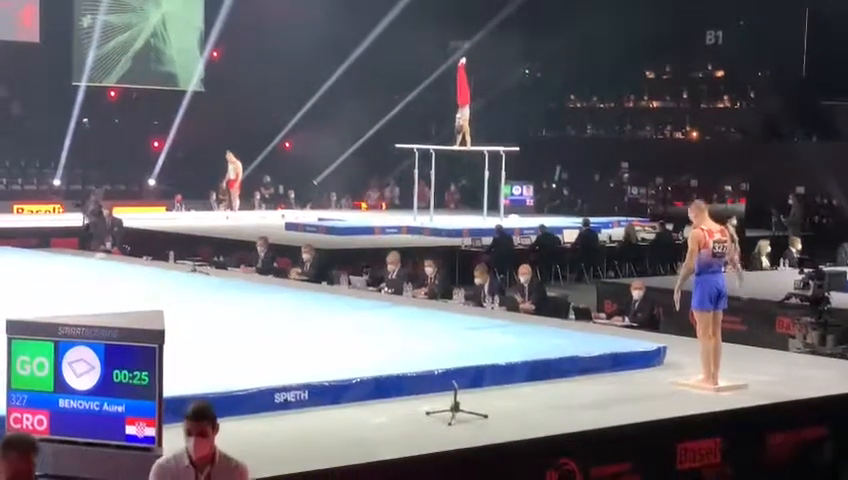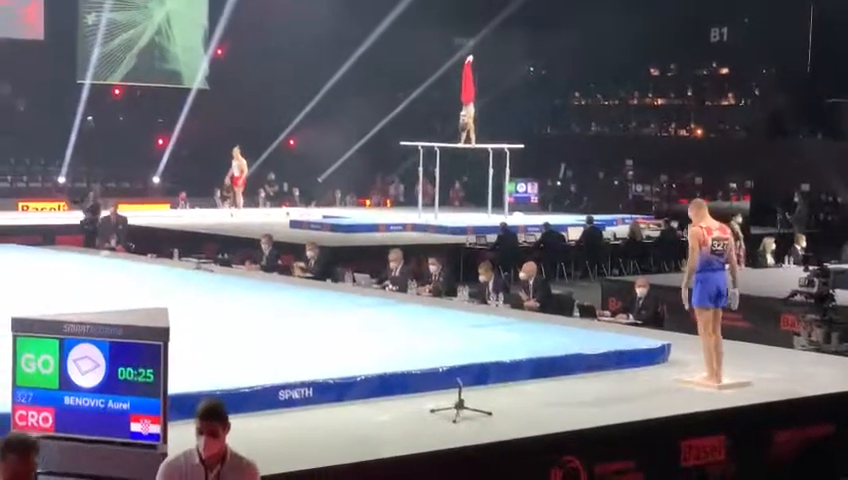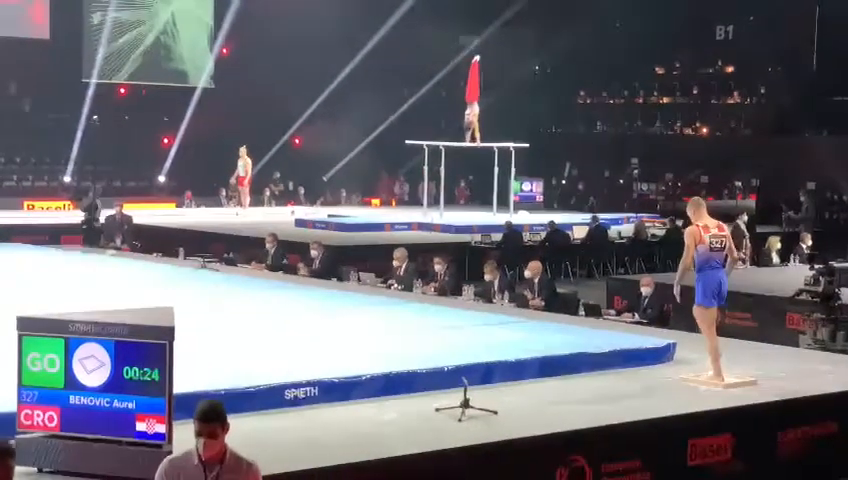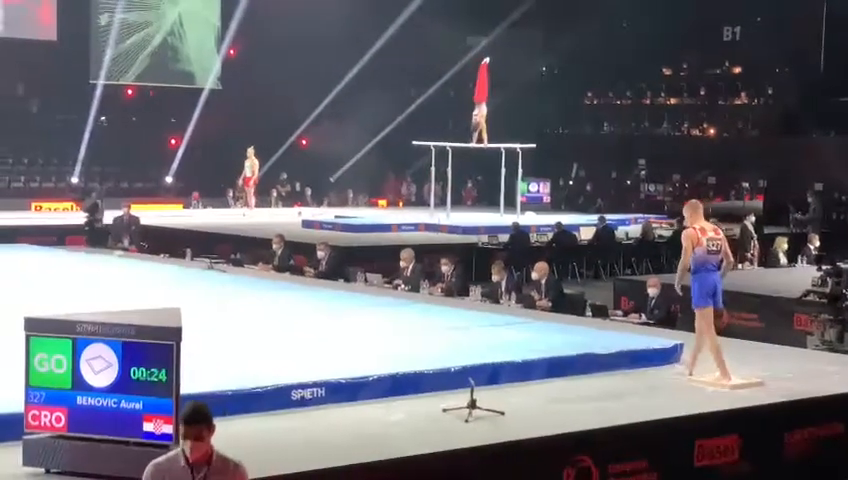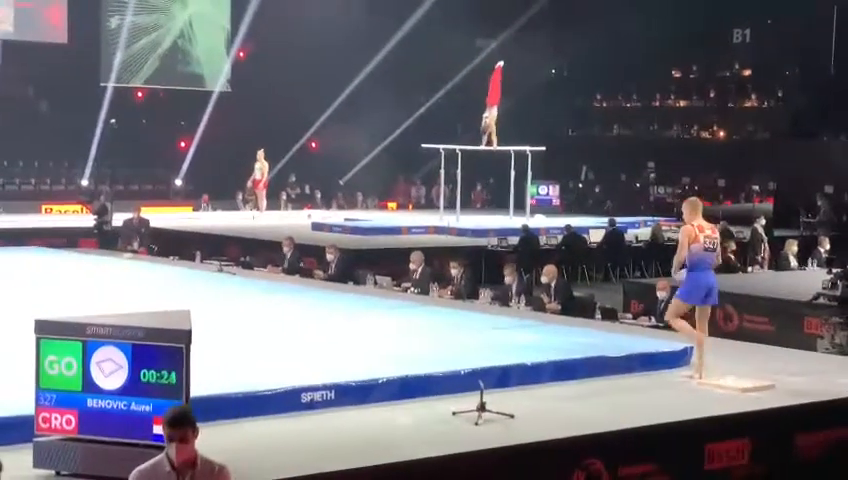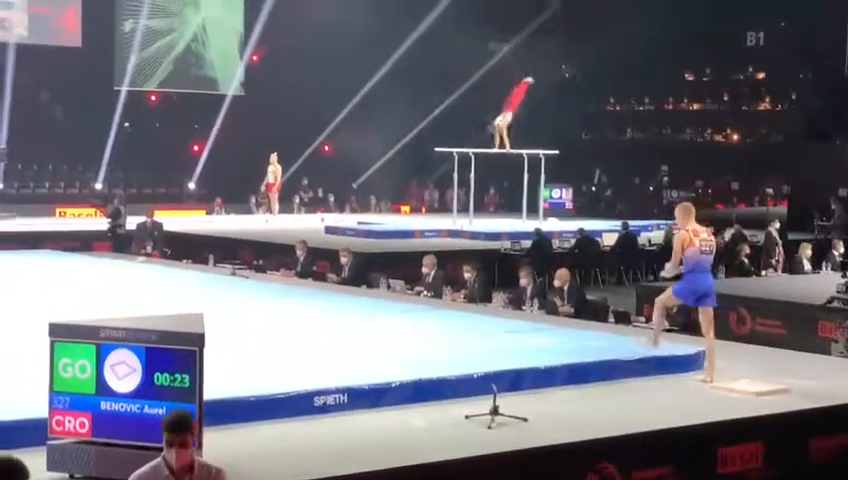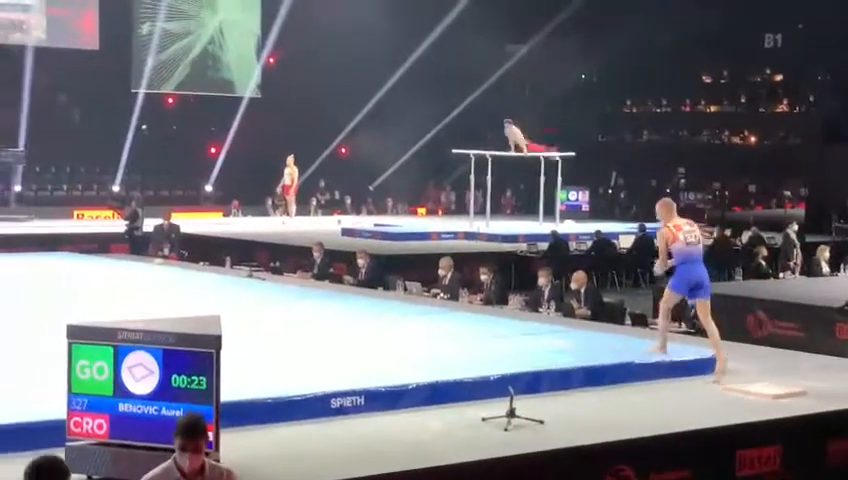
dt=0.3s
person 1, frame 1
left shoulder: (697, 233)
right shoulder: (724, 231)
left elbow: (689, 265)
right elbow: (733, 259)
left wrist: (677, 288)
right wrist: (740, 277)
left hip: (704, 282)
right hip: (720, 281)
left knee: (704, 333)
right knee: (716, 332)
left ankle: (707, 377)
right ankle: (714, 375)
person 1, frame 2
left shoulder: (696, 231)
right shoulder: (726, 230)
left elbow: (692, 263)
right elbow: (733, 262)
left wrist: (684, 286)
right wrist: (734, 287)
left hip: (704, 279)
right hip: (720, 279)
left knee: (705, 331)
right knee: (715, 330)
left ankle: (711, 375)
right ankle: (718, 372)
person 1, frame 3
left shoulder: (693, 230)
right shoulder: (723, 228)
left elbow: (687, 261)
right elbow: (734, 257)
left wrist: (677, 282)
left hip: (706, 278)
right hip: (720, 277)
left knee: (709, 328)
right knee: (698, 312)
left ankle: (717, 374)
right ankle: (714, 353)
person 1, frame 4
left shoulder: (689, 233)
right shoulder: (718, 232)
left elbow: (685, 261)
right elbow: (729, 261)
left wrist: (678, 280)
left hip: (701, 280)
right hip: (715, 279)
left knee: (709, 330)
right knee: (701, 326)
left ankle: (724, 373)
right ankle: (690, 366)
person 1, frame 5
left shoulder: (687, 229)
right shoulder: (714, 230)
left elbow: (680, 256)
right elbow: (717, 259)
left wrist: (675, 271)
left hip: (695, 278)
right hip: (710, 278)
left knee: (671, 316)
right knee: (701, 327)
left ankle: (699, 341)
right ankle: (698, 370)
person 1, frame 6
left shoulder: (682, 234)
right shoulder: (709, 234)
left elbow: (674, 263)
left wrist: (668, 272)
right wrist: (679, 269)
left hip: (692, 281)
right hip: (708, 280)
left knee: (660, 303)
right knee: (708, 329)
left ankle: (655, 341)
right ankle: (710, 372)
person 1, frame 7
left shoulder: (665, 231)
right shoulder: (692, 225)
left elbow: (662, 261)
left wrist: (660, 268)
left hip: (684, 273)
right hip: (701, 271)
left knee: (664, 307)
right knee: (707, 320)
left ankle: (662, 347)
right ankle: (720, 359)
